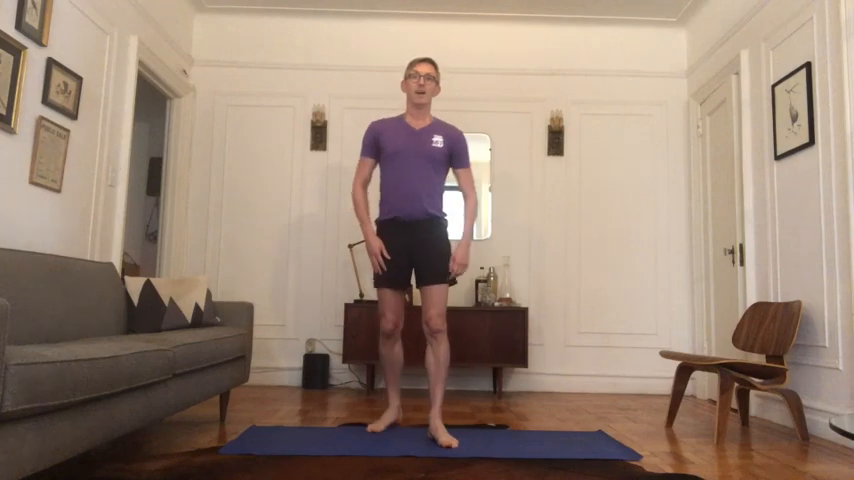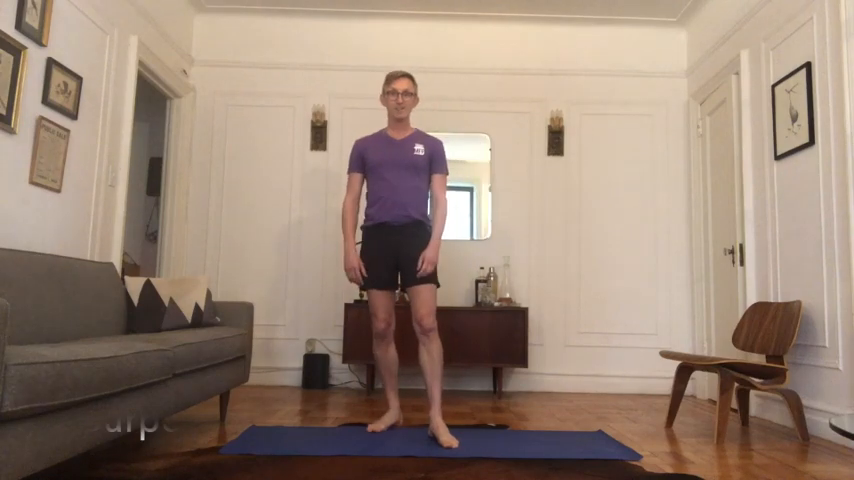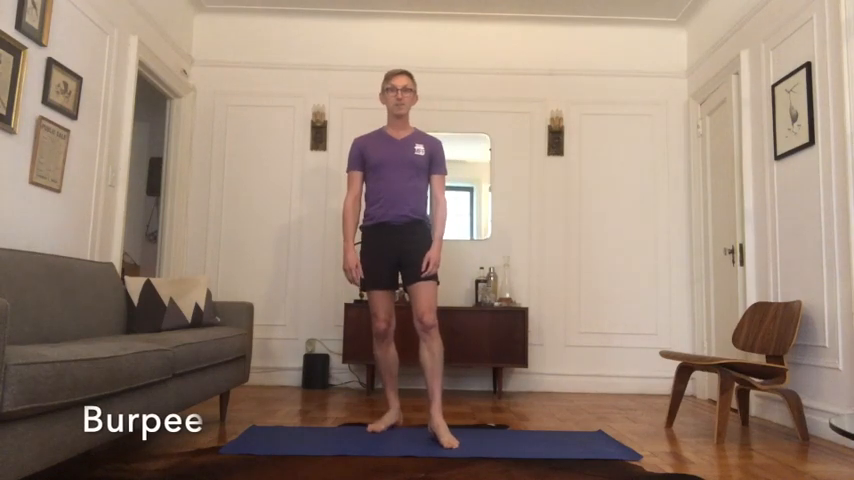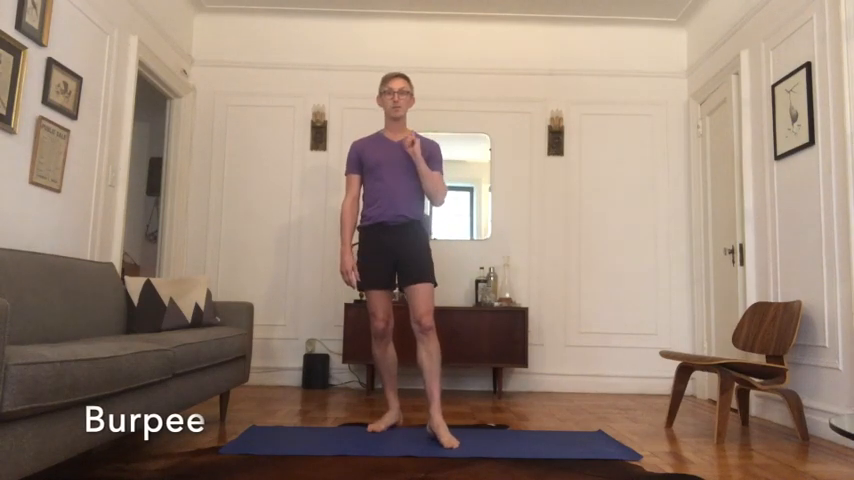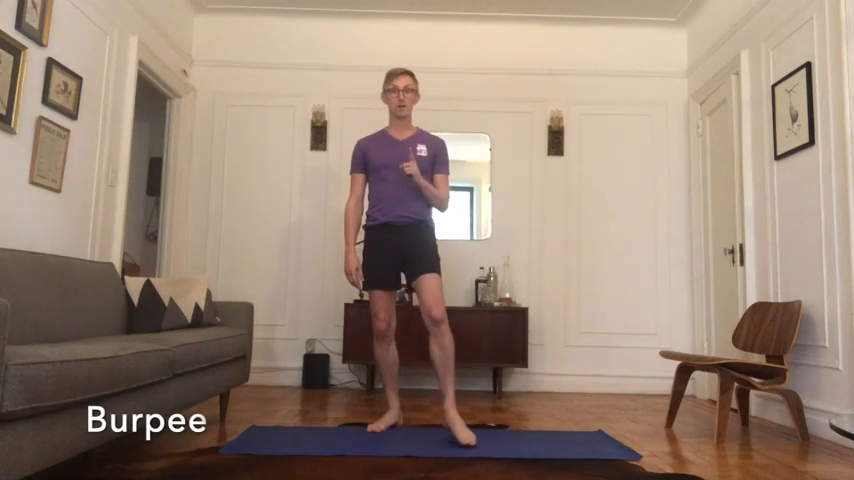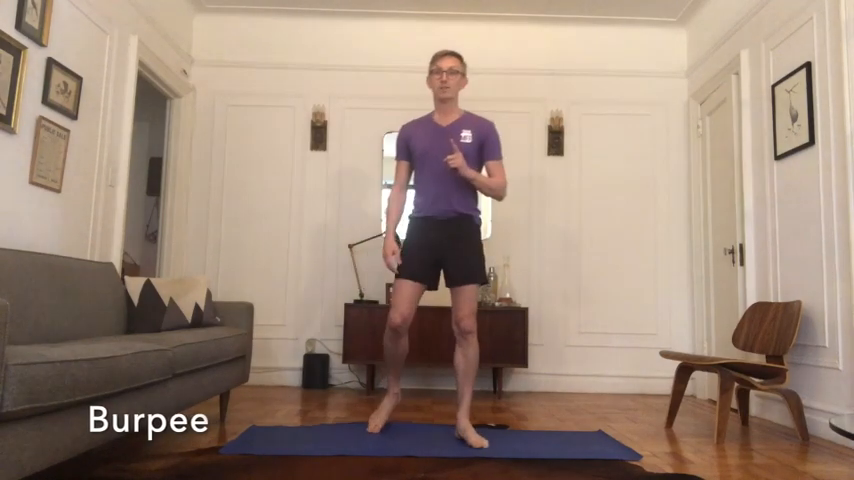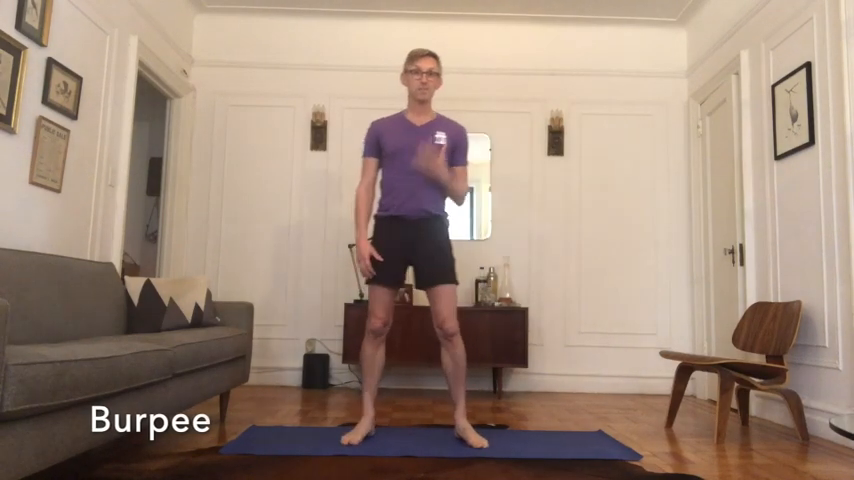
dt=0.7s
person 1, frame 1
left shoulder: (451, 136)
right shoulder: (380, 130)
left elbow: (470, 193)
right elbow: (359, 186)
left wrist: (464, 243)
right wrist: (369, 235)
left hip: (431, 233)
right hip: (390, 234)
left knee: (435, 326)
right knee: (389, 328)
left ankle: (436, 418)
right ankle: (393, 406)
person 1, frame 2
left shoulder: (431, 145)
right shoulder: (364, 146)
left elbow: (439, 199)
right elbow: (351, 199)
left wrist: (434, 244)
right wrist: (349, 248)
left hip: (416, 236)
right hip: (376, 238)
left knee: (426, 325)
right knee: (382, 328)
left ankle: (436, 416)
right ankle: (393, 408)
person 1, frame 3
left shoulder: (431, 145)
right shoulder: (363, 144)
left elbow: (438, 199)
right elbow: (352, 198)
left wrist: (437, 245)
right wrist: (348, 248)
left hip: (417, 236)
right hip: (376, 237)
left knee: (427, 323)
right knee: (382, 328)
left ankle: (436, 416)
right ankle: (393, 408)
person 1, frame 4
left shoulder: (428, 147)
right shoulder: (361, 147)
left elbow: (438, 198)
right elbow: (350, 201)
left wrist: (416, 157)
right wrist: (345, 249)
left hip: (412, 235)
right hip: (373, 238)
left knee: (425, 324)
right knee: (380, 328)
left ankle: (436, 415)
right ankle: (393, 407)
person 1, frame 5
left shoulder: (433, 145)
right shoulder: (366, 146)
left elbow: (442, 201)
right elbow: (355, 201)
left wrist: (419, 179)
right wrist: (350, 250)
left hip: (418, 235)
right hip: (379, 237)
left knee: (436, 316)
right knee: (382, 328)
left ankle: (450, 409)
right ankle: (393, 408)
person 1, frame 6
left shoulder: (482, 129)
right shoulder: (411, 131)
left elbow: (500, 189)
right elbow: (399, 189)
left wrist: (467, 170)
right wrist: (389, 236)
left hip: (463, 231)
right hip: (421, 231)
left knee: (465, 327)
right knee: (397, 321)
left ankle: (463, 419)
right ankle: (392, 391)
person 1, frame 7
left shoulder: (454, 132)
right shoulder: (381, 128)
left elbow: (460, 195)
right elbow: (366, 187)
left wrist: (443, 175)
right wrist: (361, 236)
left hip: (432, 230)
right hip: (389, 229)
left knee: (448, 328)
right knee: (377, 326)
left ankle: (461, 418)
right ankle: (367, 417)
